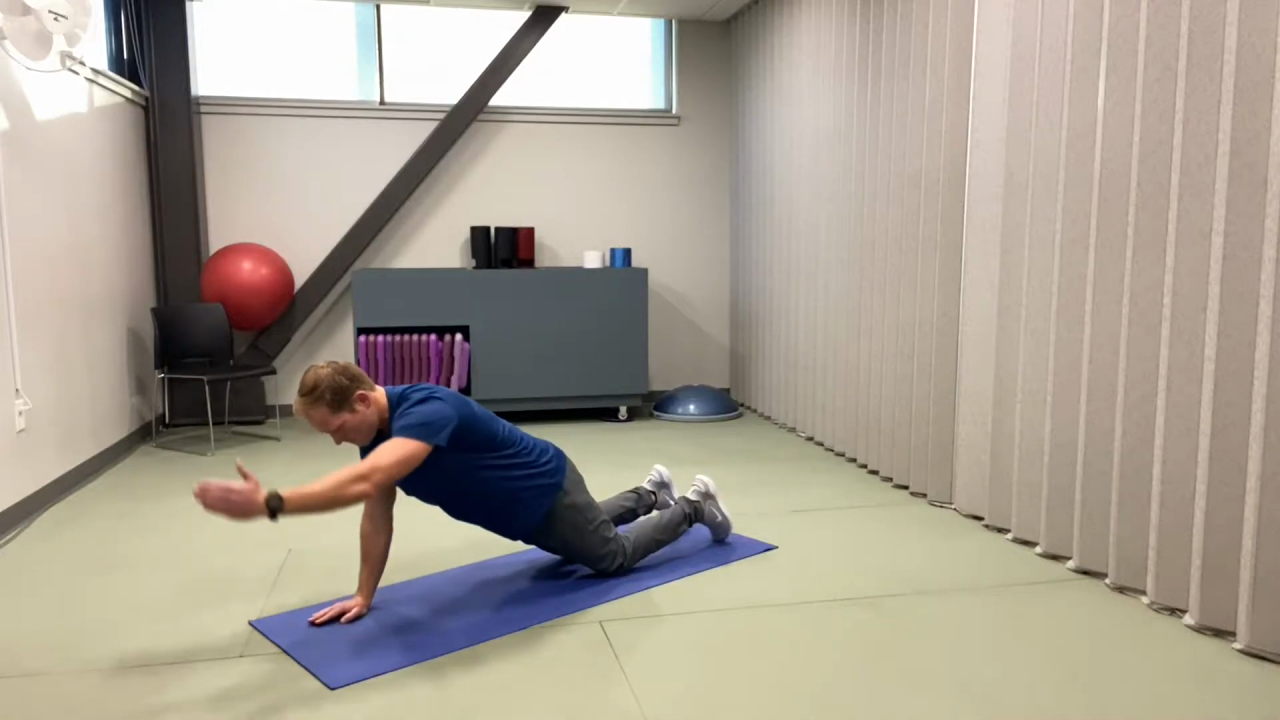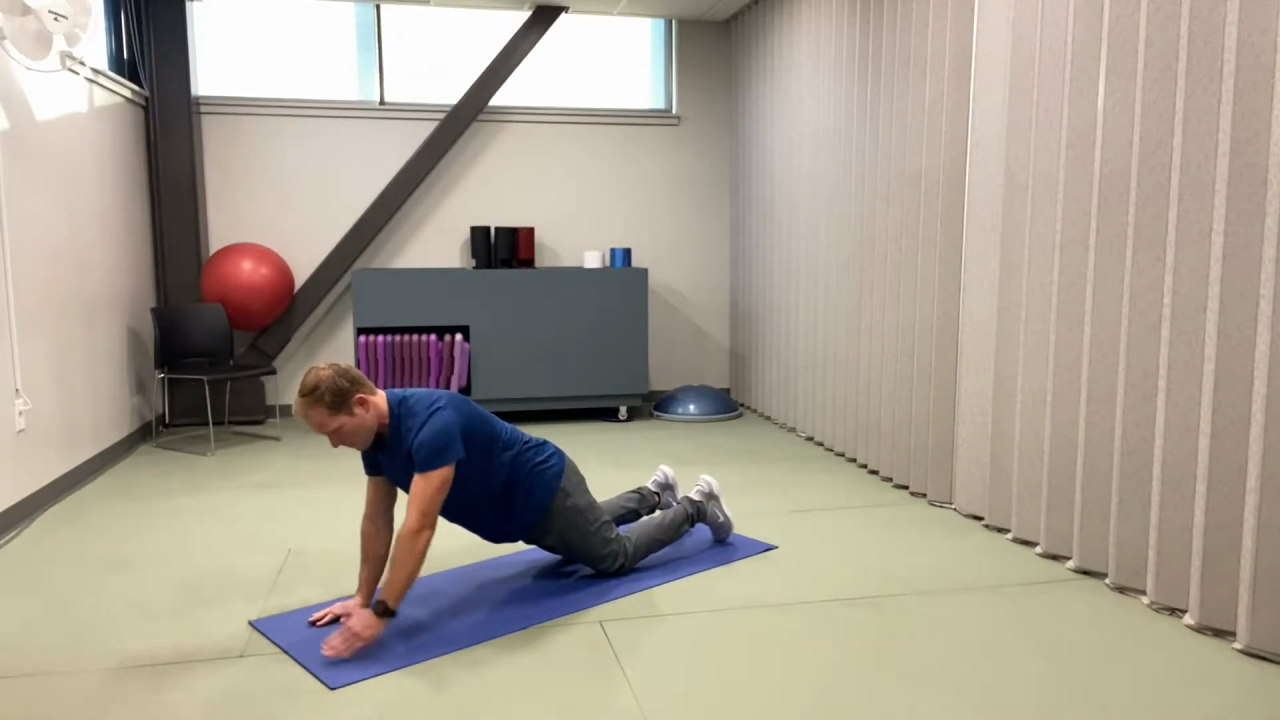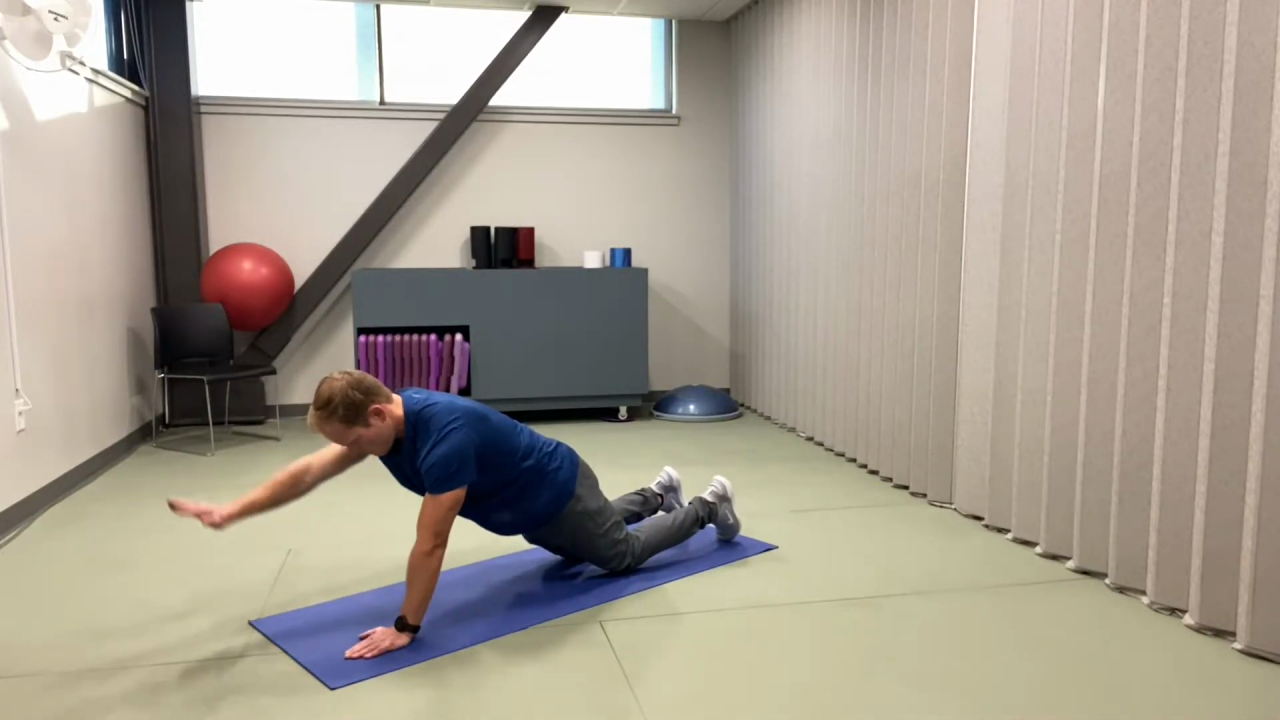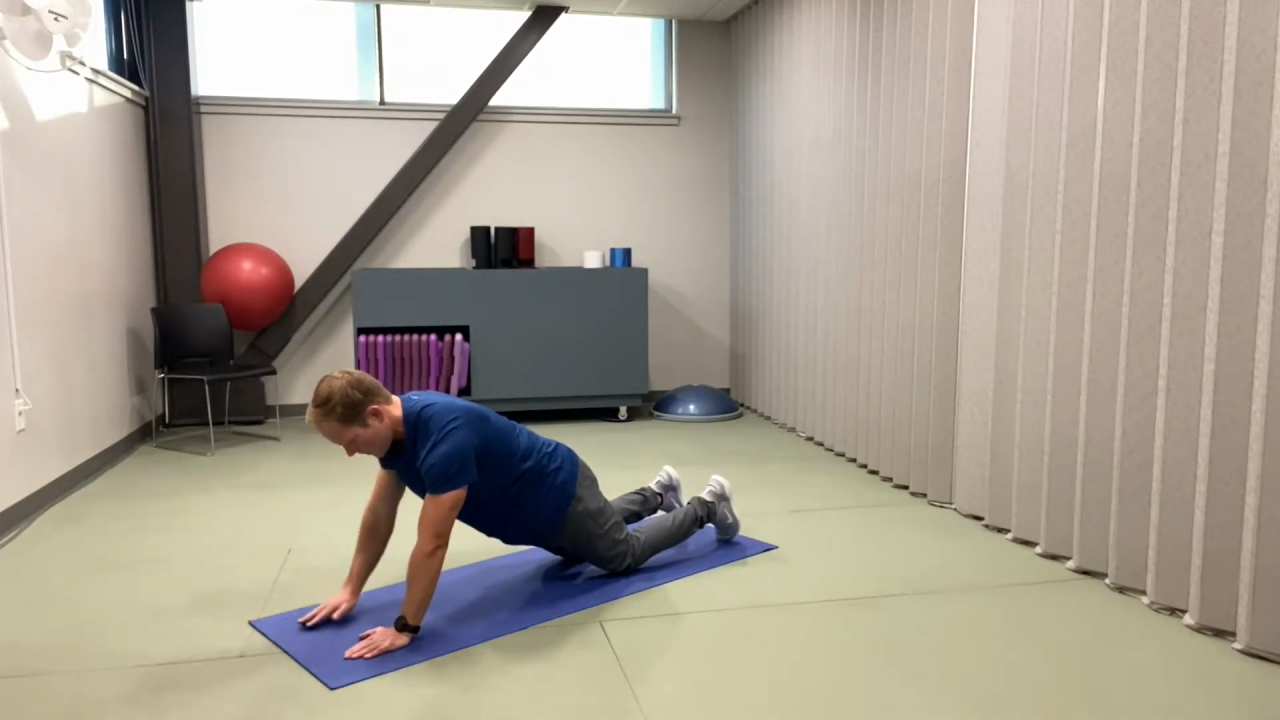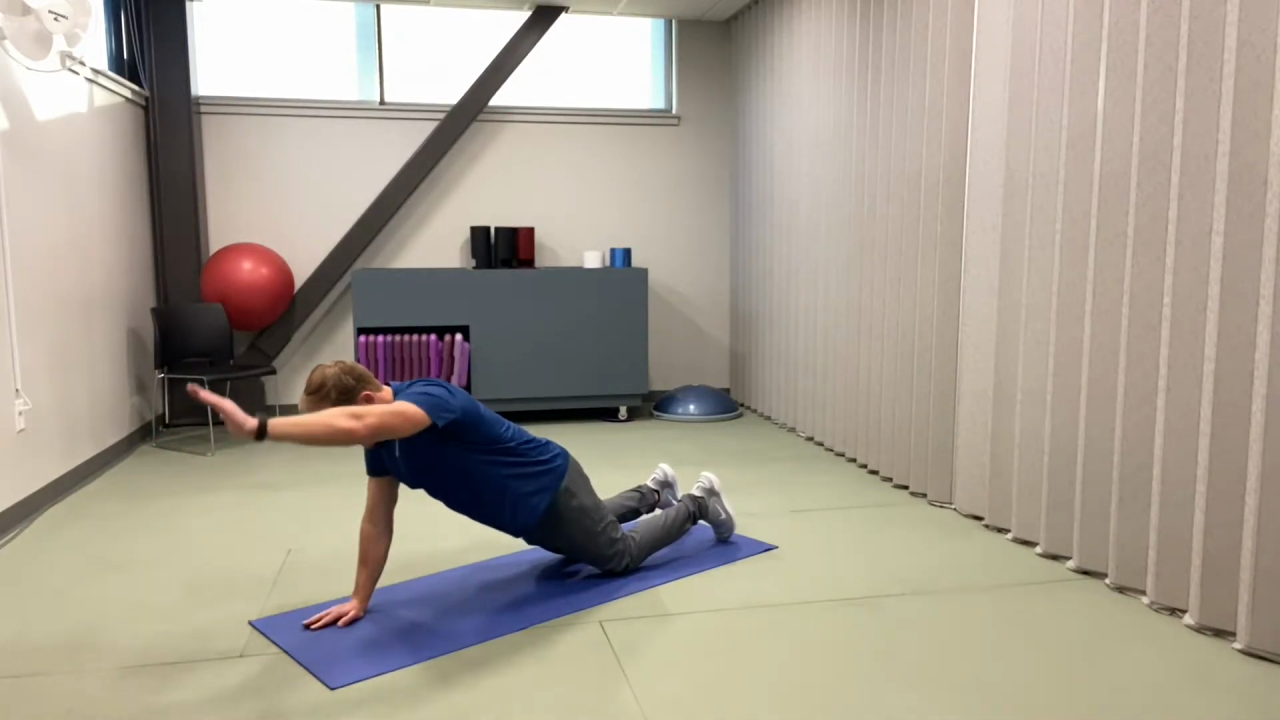
dt=1s
person 1, frame 1
left shoulder: (424, 410)
right shoulder: (374, 428)
left elbow: (365, 483)
right elbow: (380, 520)
left wrist: (268, 504)
right wrist: (364, 596)
left hip: (546, 488)
right hip: (520, 505)
left knee: (611, 556)
right knee: (580, 540)
left ankle: (693, 506)
right ankle: (649, 495)
person 1, frame 2
left shoulder: (430, 421)
right shoulder: (373, 431)
left elbow: (418, 528)
right elbow: (377, 521)
left wrist: (379, 612)
right wrist: (367, 598)
left hip: (544, 489)
right hip: (512, 506)
left knee: (615, 558)
right knee: (589, 537)
left ankle: (696, 507)
right ankle: (653, 494)
person 1, frame 3
left shoulder: (445, 436)
right shoulder: (377, 418)
left elbow: (430, 545)
right elbow: (308, 472)
left wrist: (405, 628)
right wrist: (231, 511)
left hip: (558, 488)
right hip: (532, 502)
left knee: (620, 554)
right knee: (575, 551)
left ankle: (707, 506)
right ankle: (657, 494)
person 1, frame 4
left shoulder: (444, 436)
right shoulder: (394, 428)
left elbow: (431, 545)
right elbow: (378, 518)
left wrist: (404, 628)
right wrist: (350, 590)
left hip: (559, 494)
right hip: (532, 506)
left knee: (624, 556)
right knee: (573, 554)
left ankle: (707, 507)
right ankle: (656, 494)
person 1, frame 5
left shoulder: (429, 399)
right shoulder: (386, 437)
left elbow: (353, 428)
right elbow: (377, 523)
left wrist: (257, 428)
right wrist: (360, 599)
left hip: (552, 489)
right hip: (529, 509)
left knee: (618, 554)
right knee: (577, 549)
left ankle: (696, 504)
right ankle: (651, 493)
